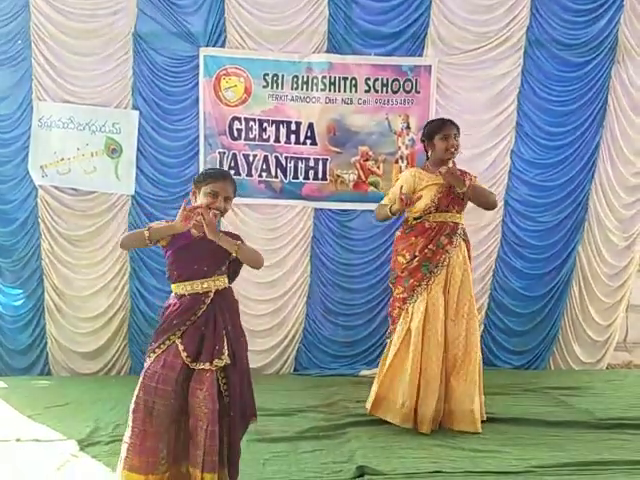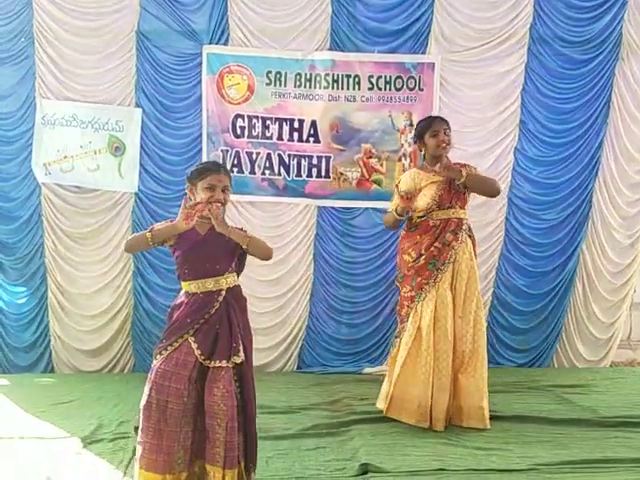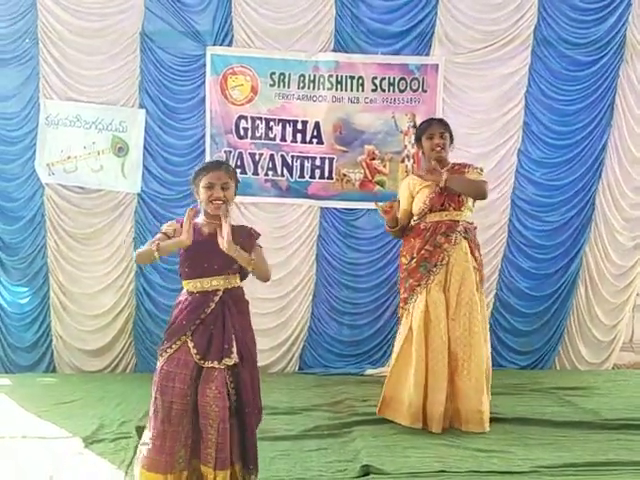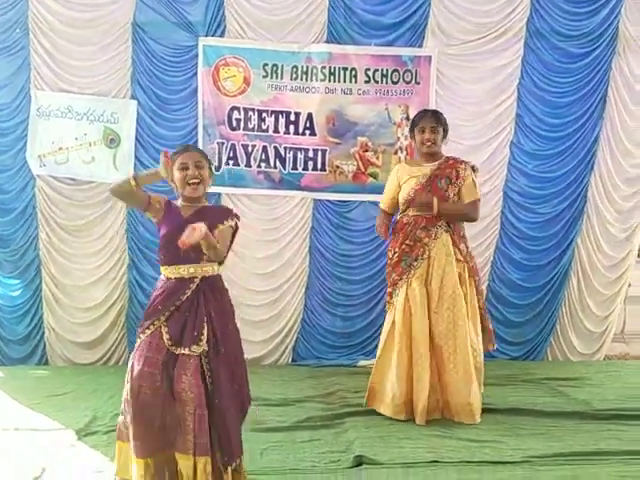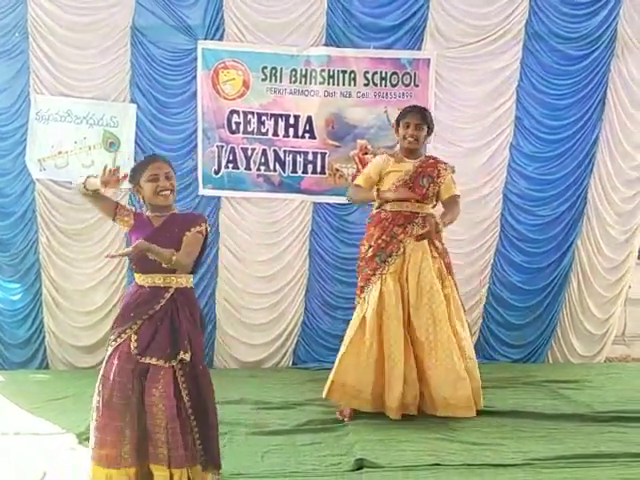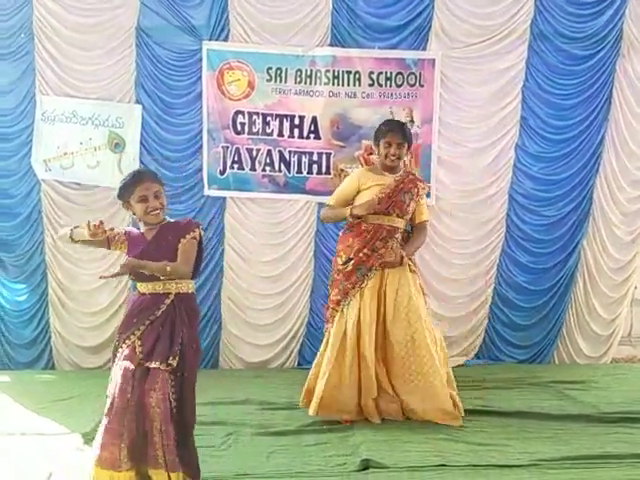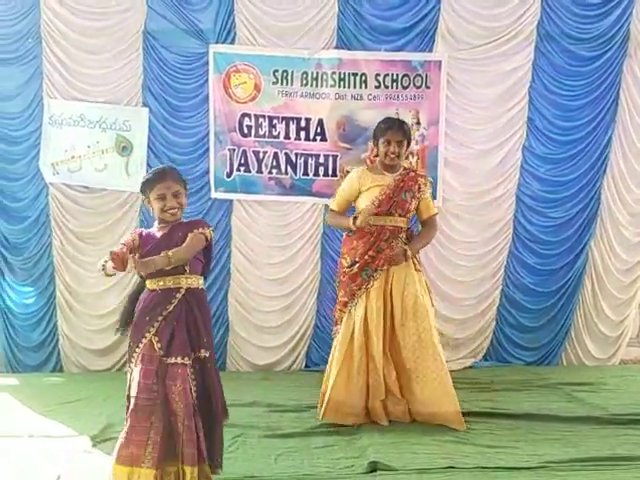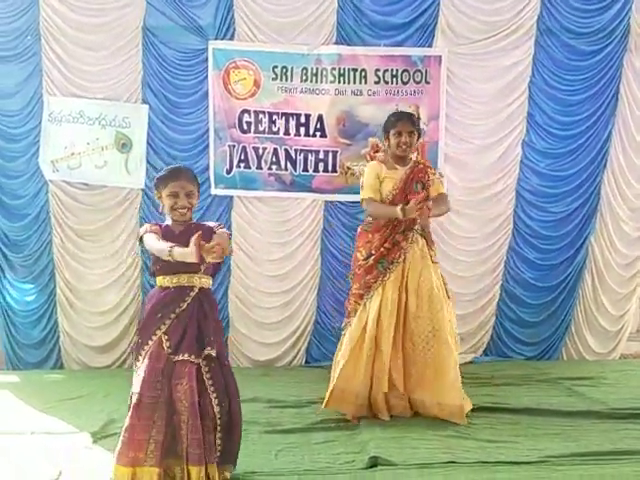
dt=0.3s
person 1, frame 1
left shoulder: (228, 239)
right shoulder: (170, 231)
left elbow: (257, 261)
right elbow: (125, 243)
left wrist: (216, 236)
right wrist: (175, 226)
left hip: (217, 323)
right hip: (180, 321)
left knee: (210, 404)
right knee: (159, 397)
person 1, frame 2
left shoulder: (233, 233)
right shoulder: (174, 229)
left elbow: (267, 253)
right elbow: (129, 246)
left wrist: (225, 229)
right wrist: (178, 226)
left hip: (226, 321)
right hip: (189, 319)
left knee: (222, 402)
right knee: (171, 396)
person 1, frame 3
left shoulder: (245, 235)
right shoulder: (180, 228)
left elbow: (265, 274)
right elbow: (140, 257)
left wrist: (232, 249)
right wrist: (176, 241)
left hip: (230, 323)
right hip: (189, 321)
left knee: (222, 402)
right knee: (174, 400)
person 1, frame 4
left shoulder: (223, 215)
right shoulder: (163, 208)
left elbow: (219, 253)
right elbow: (117, 191)
left wrist: (204, 234)
right wrist: (157, 174)
left hip: (207, 307)
right hip: (166, 305)
left knee: (199, 389)
right knee: (145, 383)
person 1, frame 5
left shoulder: (193, 222)
right shoulder: (134, 220)
left elbow: (185, 262)
right elbow: (85, 188)
left wrist: (147, 249)
right wrist: (101, 183)
left hip: (176, 315)
right hip: (136, 313)
left knee: (172, 396)
right knee: (120, 392)
person 1, frame 6
left shoulder: (186, 229)
right shoulder: (128, 238)
left elbow: (183, 269)
right elbow: (70, 236)
left wrist: (138, 265)
right wrist: (90, 234)
left hip: (175, 322)
right hip: (140, 320)
left knee: (163, 397)
right knee: (126, 397)
person 1, frame 7
left shoulder: (198, 229)
right shoulder: (139, 237)
left elbow: (183, 252)
right elbow: (111, 263)
left wrist: (153, 262)
right wrist: (113, 264)
left hip: (188, 317)
right hip: (151, 317)
left knee: (186, 393)
right knee: (148, 394)
person 1, frame 8
left shoulder: (211, 230)
right shoulder: (153, 230)
left elbow: (222, 246)
right elbow: (159, 248)
left wrist: (212, 251)
right wrist: (188, 253)
left hip: (199, 317)
right hip: (161, 317)
left knee: (208, 393)
right knee: (152, 393)
person 2, frame 1
left shoulder: (463, 177)
right shoulder: (412, 176)
left elbow: (491, 202)
right elbow: (379, 213)
left wrist: (460, 183)
right wrist: (397, 208)
left hip: (453, 259)
right hip: (418, 258)
left knee: (455, 328)
right knee: (417, 325)
left ankle: (451, 405)
right ankle: (411, 404)
person 2, frame 2
left shoulder: (462, 170)
right shoulder: (412, 177)
left elbow: (494, 189)
right elbow: (388, 221)
left wrist: (457, 174)
right wrist: (401, 209)
left hip: (459, 256)
right hip: (423, 257)
left knee: (461, 326)
right knee: (426, 323)
left ankle: (456, 402)
right ankle: (418, 402)
person 2, frame 3
left shoulder: (465, 172)
right shoulder: (411, 182)
left elbow: (482, 191)
right elbow: (400, 230)
left wrist: (442, 178)
right wrist: (391, 220)
left hip: (461, 259)
right hip: (423, 259)
left knee: (463, 328)
right knee: (423, 326)
left ankle: (460, 405)
right ankle: (419, 404)
person 2, frame 4
left shoulder: (459, 168)
right shoulder: (401, 171)
left elbow: (472, 211)
right elbow: (385, 213)
left wrist: (434, 205)
right wrist: (382, 224)
left hip: (447, 253)
right hip: (409, 252)
left knee: (450, 323)
right knee: (408, 320)
left ankle: (451, 398)
right ankle: (406, 397)
person 2, frame 5
left shoulder: (439, 169)
right shoulder: (384, 162)
left elbow: (454, 207)
right elbow: (354, 193)
left wrist: (437, 223)
right wrist: (388, 192)
left hip: (422, 248)
right hip: (382, 247)
left knee: (432, 318)
right knee: (376, 314)
left ankle: (439, 394)
right ankle: (357, 394)
person 2, frame 6
left shoulder: (414, 185)
right shoulder: (360, 176)
left elbow: (420, 230)
right elbow: (325, 213)
left wrist: (404, 254)
right wrist: (353, 210)
left hip: (395, 264)
right hip: (357, 261)
left knee: (411, 328)
right knee: (354, 329)
left ankle: (424, 400)
right ankle: (348, 402)
person 2, frame 7
left shoulder: (416, 181)
right shoulder: (360, 177)
left elbow: (430, 225)
right elbow: (331, 215)
left wrist: (407, 250)
right wrist: (353, 222)
left hip: (401, 263)
right hip: (362, 263)
left knee: (414, 330)
right knee: (362, 331)
left ankle: (422, 402)
right ankle: (355, 405)
person 2, frame 8
left shoulder: (426, 172)
right shoulder: (375, 169)
left elbow: (443, 204)
right elbow: (369, 207)
left wrist: (425, 212)
right wrist: (403, 211)
left hip: (417, 255)
right hip: (378, 256)
left knee: (430, 322)
right knee: (373, 324)
left ankle: (428, 396)
right ankle: (361, 398)
